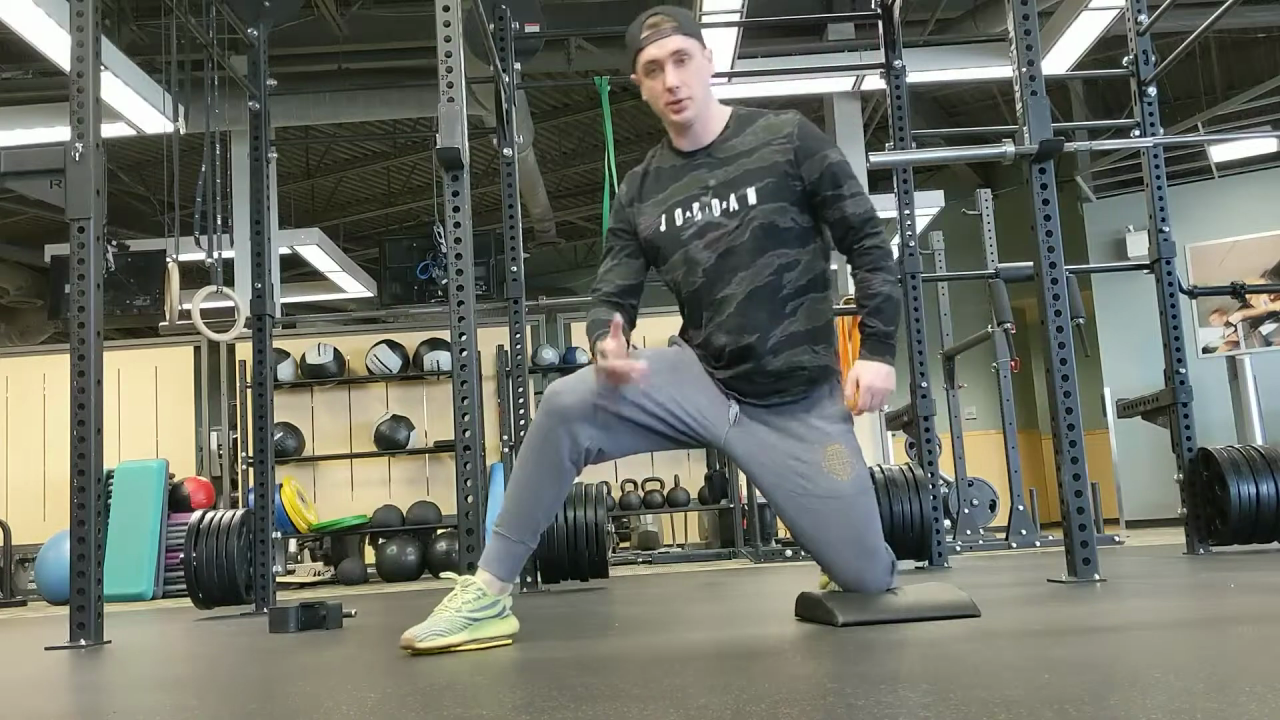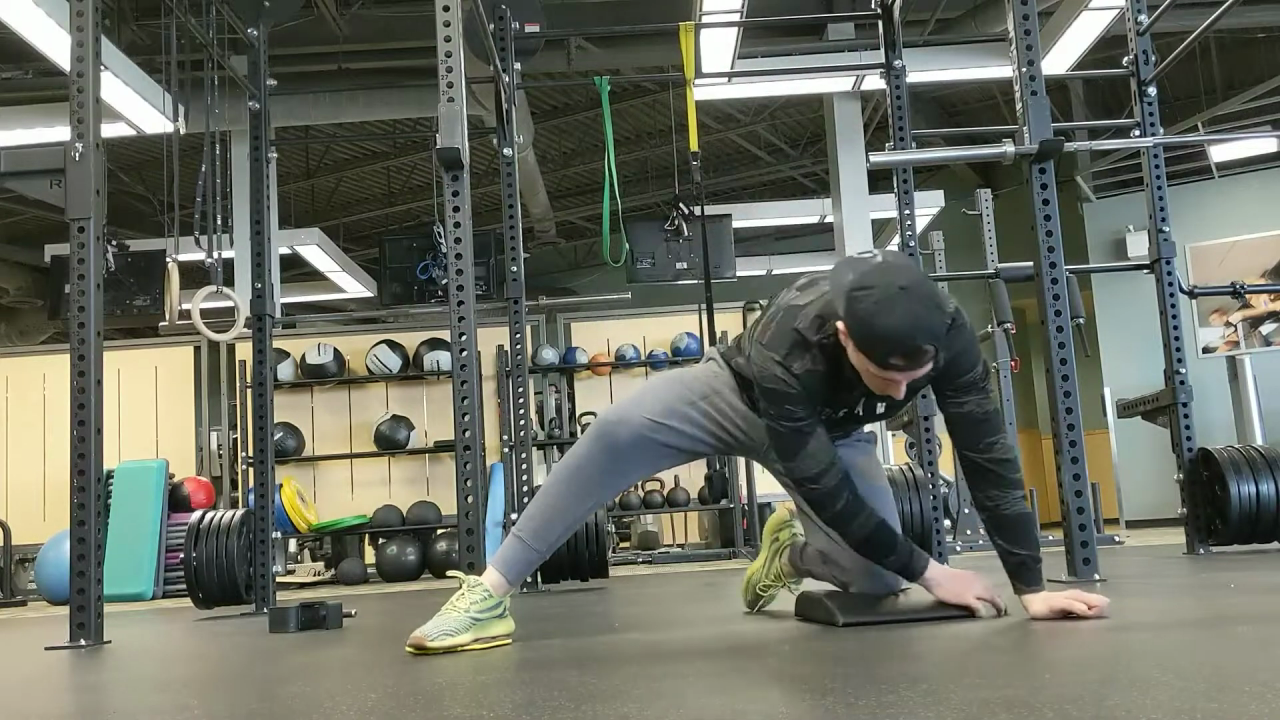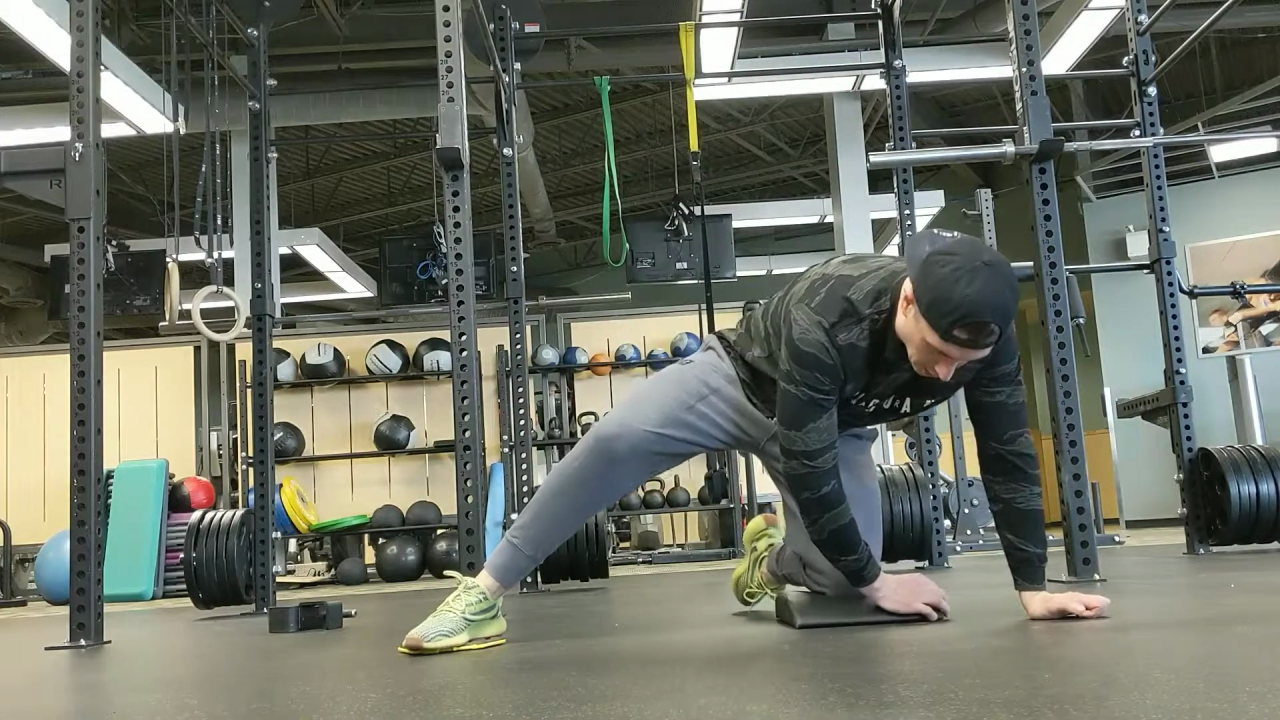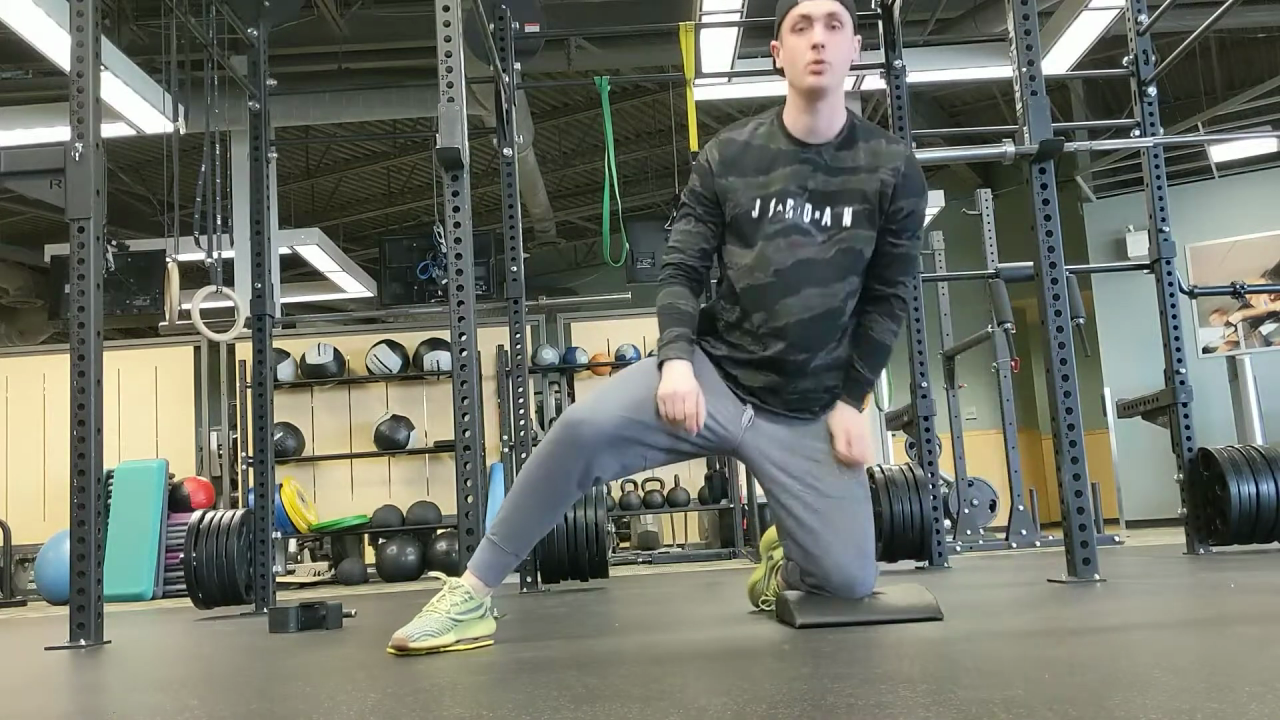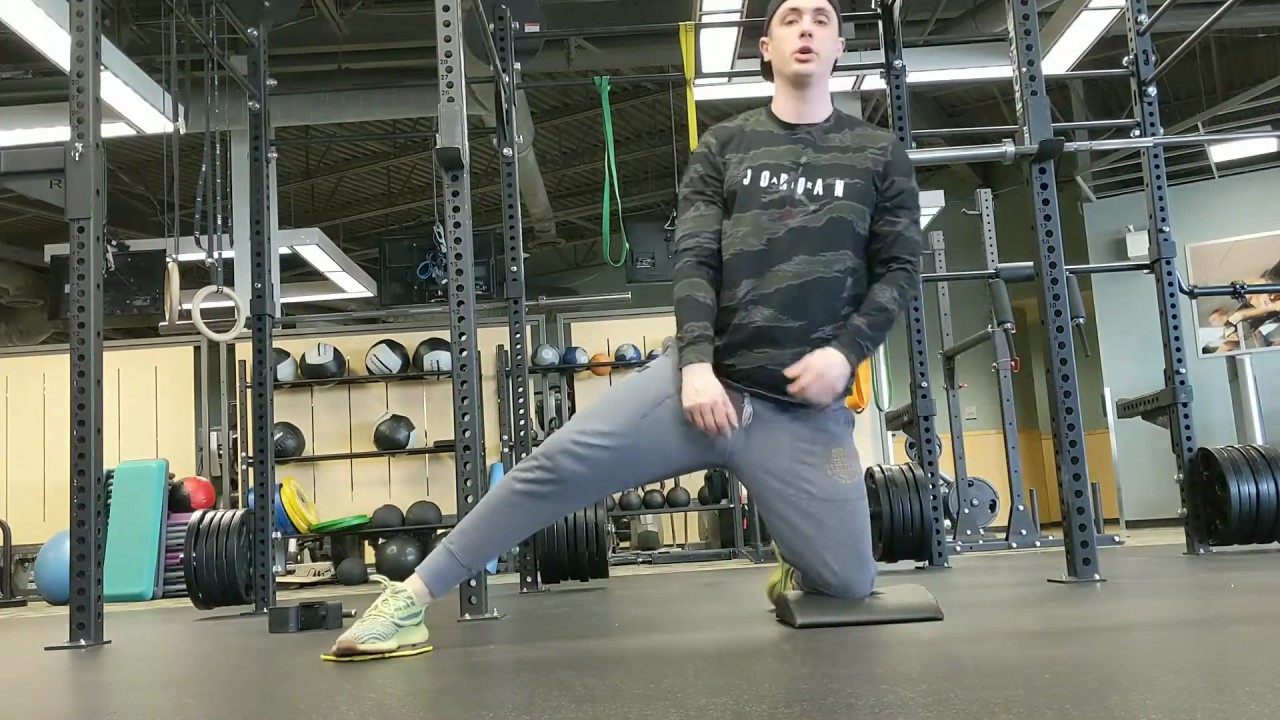
dt=1s
person 1, frame 1
left shoulder: (787, 139)
right shoulder: (639, 193)
left elbow: (867, 245)
right elbow: (613, 296)
left wrist: (876, 351)
right wrist: (608, 344)
left hip: (797, 401)
right hip: (700, 376)
left knee: (866, 577)
right knee: (568, 404)
right ankle: (488, 595)
person 1, frame 2
left shoulder: (945, 335)
right shoulder: (785, 345)
left elbow: (989, 460)
right elbow: (821, 484)
left wrist: (1031, 586)
right wrist: (927, 571)
left hip: (832, 431)
right hip: (741, 394)
left knee: (876, 576)
right knee: (620, 430)
left ankle: (789, 549)
right ankle: (490, 594)
person 1, frame 3
left shoulder: (984, 335)
right shoulder: (827, 317)
left elbow: (1009, 458)
right elbow: (806, 467)
left wrist: (1032, 586)
right wrist: (875, 579)
left hip: (831, 423)
right hip: (742, 378)
left knee: (846, 576)
right knee: (617, 440)
left ankle: (773, 553)
right ankle: (485, 595)
person 1, frame 4
left shoulder: (891, 169)
right shoulder: (730, 153)
left elbow: (889, 299)
right elbow: (680, 270)
left wrist: (854, 403)
right wrist: (675, 362)
left hip: (806, 407)
right hip: (715, 372)
left knee: (849, 581)
right knee: (585, 427)
left ankle: (787, 559)
right ankle: (473, 593)
person 1, frame 5
left shoulder: (880, 154)
right shoulder: (724, 145)
left elbow: (901, 272)
right elbow: (694, 261)
left wrist: (847, 352)
right wrist: (698, 364)
left hip: (804, 403)
right hip: (706, 373)
left knee: (848, 584)
right knee: (565, 461)
left ankle: (798, 555)
right ankle: (413, 596)
